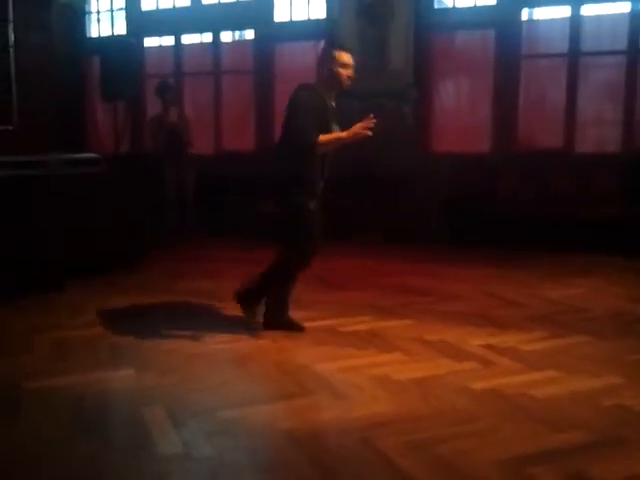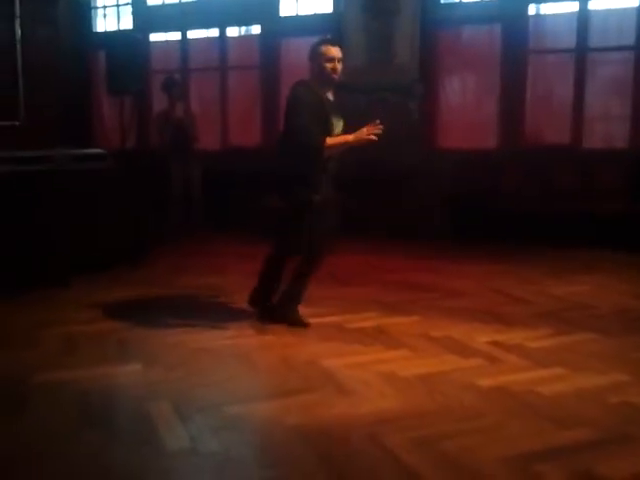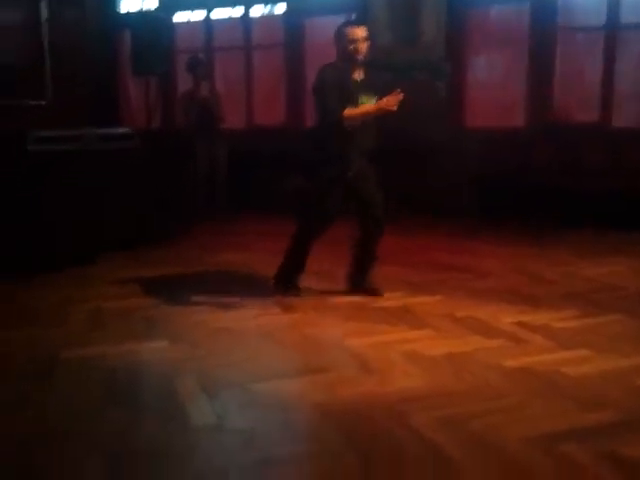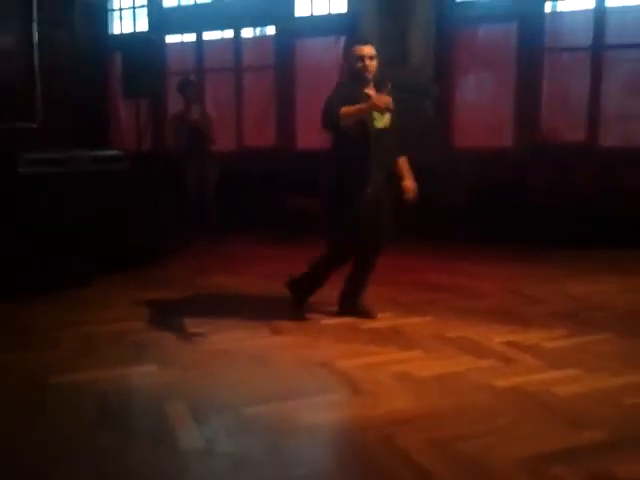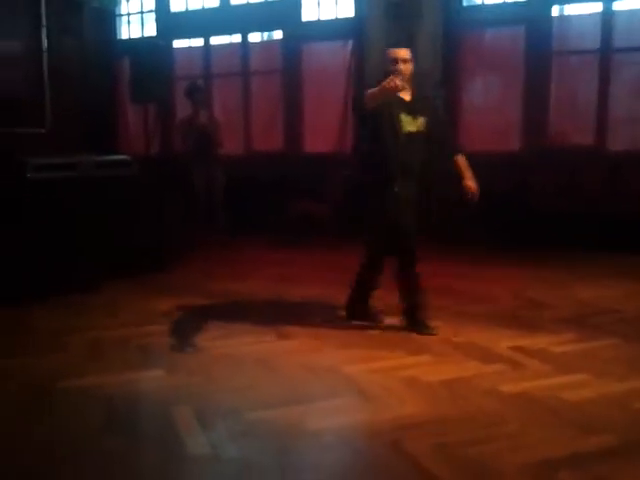
dt=0.2s
person 1, frame 1
left shoulder: (327, 102)
right shoulder: (306, 98)
right elbow: (305, 144)
right wrist: (347, 135)
left hip: (309, 189)
right hip: (297, 189)
left knee: (298, 251)
right knee: (301, 251)
left ankle: (276, 311)
right ankle: (252, 296)
person 1, frame 2
left shoulder: (329, 98)
right shoulder: (302, 96)
right elbow: (312, 145)
right wrist: (354, 138)
left hip: (321, 185)
right hip: (302, 185)
left knee: (318, 246)
right knee: (289, 245)
left ankle: (288, 303)
right ankle: (262, 299)
person 1, frame 3
left shoulder: (367, 78)
right shoulder: (330, 77)
right elbow: (332, 118)
right wrist: (374, 108)
left hip: (360, 164)
right hip: (335, 165)
left knee: (375, 219)
right knee: (314, 223)
left ankle: (359, 277)
right ankle: (287, 277)
person 1, frame 4
left shoulder: (383, 94)
right shoulder: (346, 93)
left elbow: (392, 140)
right elbow: (332, 121)
left wrist: (406, 175)
right wrist: (368, 106)
left hip: (378, 183)
right hip: (352, 184)
left knee: (373, 243)
right knee: (346, 245)
left ankle: (351, 299)
right ankle: (301, 286)
person 1, frame 5
left shoulder: (425, 101)
right shoulder: (381, 100)
left elbow: (444, 139)
right elbow: (363, 104)
left wrist: (466, 175)
right wrist: (384, 89)
left hip: (410, 184)
right hip: (386, 184)
left knee: (380, 247)
right knee: (406, 247)
left ankle: (358, 304)
right ankle: (414, 314)
person 2, frame 1
left shoulder: (181, 118)
right shoulder: (156, 121)
left elbow: (187, 143)
right elbow: (156, 147)
left wrist: (178, 125)
right wrist: (167, 126)
left hip: (182, 163)
right hip: (166, 165)
left knee: (187, 201)
right knee: (172, 201)
right ankle: (173, 233)
person 2, frame 2
left shoulder: (187, 114)
right shoulder: (162, 117)
left elbow: (194, 139)
right elbow: (162, 143)
left wrist: (184, 121)
right wrist: (173, 122)
left hip: (189, 158)
right hip: (172, 160)
left knee: (194, 196)
right knee: (177, 197)
person 2, frame 3
left shoulder: (213, 93)
right shoulder: (187, 96)
left elbow: (220, 118)
right elbow: (187, 122)
left wrist: (209, 99)
right wrist: (198, 101)
left hip: (215, 138)
right hip: (198, 139)
left knee: (219, 175)
right knee: (202, 176)
left ankle: (219, 208)
right ankle: (202, 210)
person 2, frame 4
left shoulder: (204, 115)
right shoulder: (177, 118)
left elbow: (210, 140)
right elbow: (177, 144)
left wrist: (200, 122)
right wrist: (189, 124)
left hip: (205, 160)
right hip: (188, 161)
left knee: (208, 197)
right knee: (193, 198)
left ankle: (209, 229)
person 2, frame 5
left shoulder: (212, 120)
right shoulder: (185, 123)
left elbow: (218, 144)
right elbow: (184, 149)
left wrist: (208, 128)
right wrist: (196, 129)
left hip: (213, 164)
right hip: (196, 166)
left knee: (217, 201)
right knee: (202, 202)
